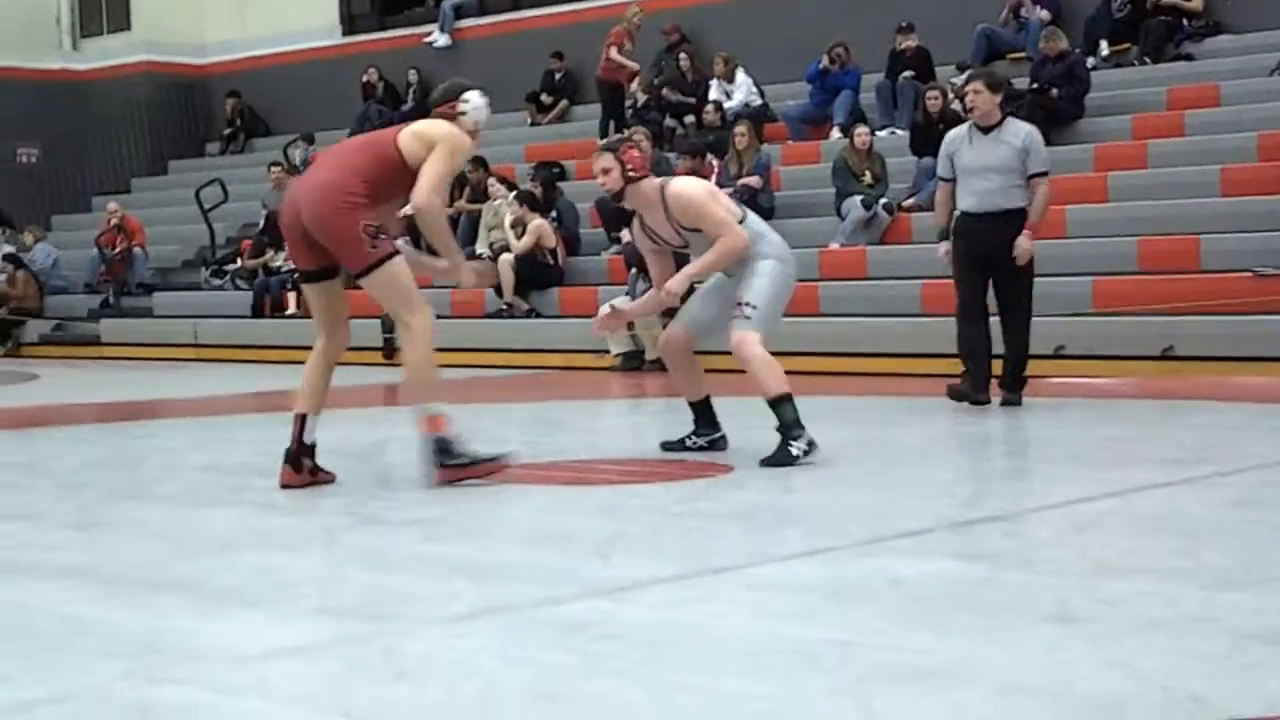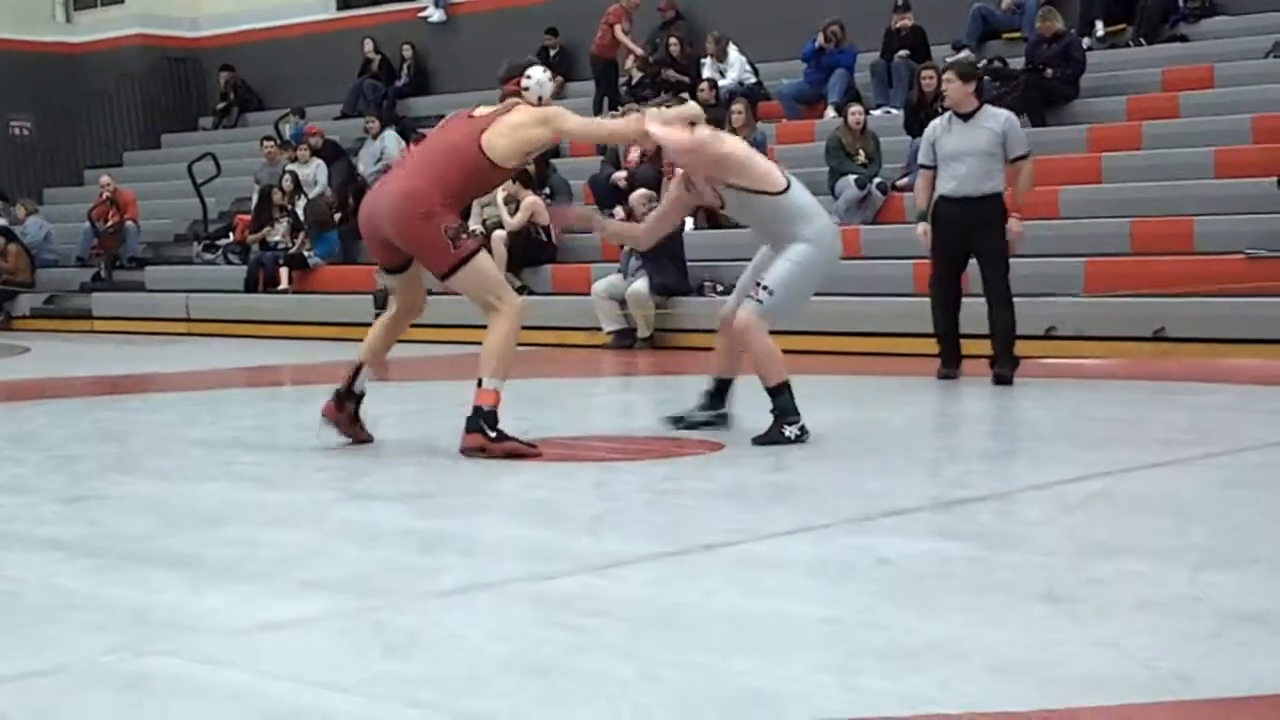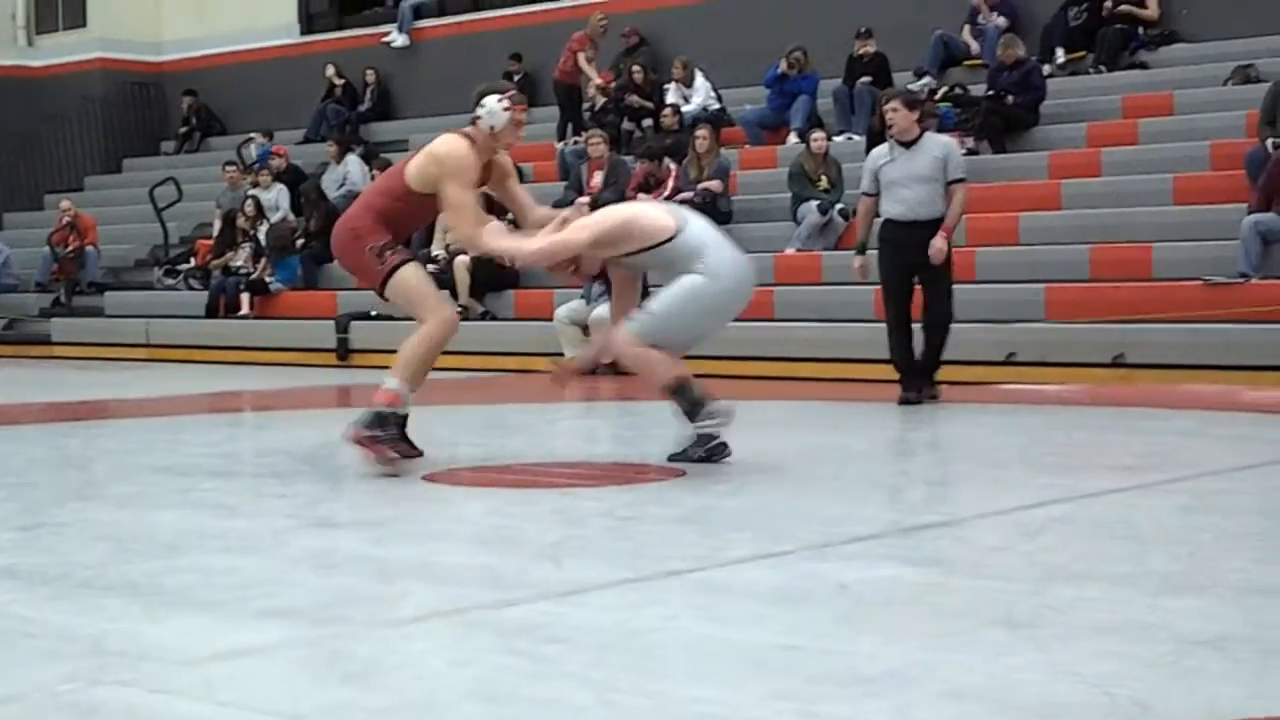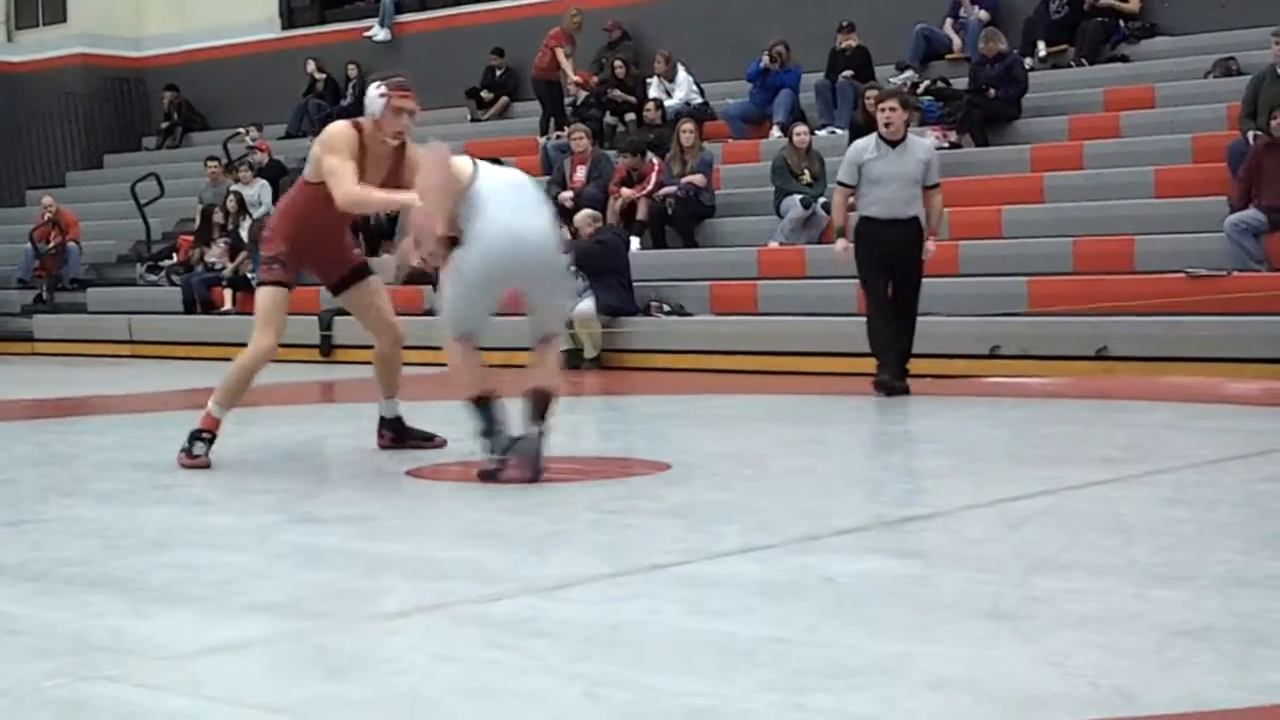
dt=0.5s
person 1, frame 1
left shoulder: (406, 137)
right shoulder: (455, 139)
right elbow: (424, 203)
left wrist: (438, 267)
right wrist: (458, 263)
left hip: (298, 201)
right hip: (337, 202)
left knee: (332, 337)
right knee: (416, 319)
left ankle: (299, 459)
right ankle: (444, 452)
person 1, frame 2
left shoulder: (469, 116)
right shoulder: (541, 119)
right elbow: (624, 130)
left hip: (376, 206)
right hip: (420, 210)
left knee: (408, 303)
right knee: (506, 306)
left ankle: (346, 402)
right ankle: (483, 424)
person 1, frame 3
left shoulder: (495, 162)
right shoulder: (456, 154)
left elbow: (530, 216)
right elbow: (466, 235)
left hip: (369, 235)
right hip: (362, 234)
left knee: (432, 321)
right knee: (441, 317)
left ankle: (391, 425)
right ankle: (376, 422)
person 1, frame 4
left shoulder: (409, 157)
right shoulder: (340, 136)
right elbow: (347, 198)
right wrist: (406, 199)
left hip: (332, 242)
right hip: (285, 238)
left knee: (390, 331)
right knee: (265, 345)
left ankle: (392, 425)
right ankle: (203, 432)
person 2, frame 1
left shoulder: (1025, 135)
right shoulder: (953, 139)
left elbow: (1041, 188)
right elbow: (945, 191)
left wrist: (1029, 233)
right wrist: (943, 236)
left hip: (1011, 228)
right hip: (969, 230)
left knee: (1015, 312)
right knee: (969, 309)
left ankle: (1012, 385)
right ankle: (976, 383)
person 2, frame 2
left shoulder: (1004, 121)
right shoulder: (935, 129)
left elbow: (1022, 170)
right elbow: (925, 177)
left wrist: (1017, 215)
right wrist: (922, 218)
left hip: (989, 212)
right hip: (947, 213)
left knee: (998, 287)
right knee: (943, 290)
left ankle: (1003, 361)
right ankle: (950, 358)
person 2, frame 3
left shoulder: (944, 147)
right shoulder: (877, 156)
left elbow: (959, 194)
right elbow: (866, 205)
left wrist: (943, 235)
right wrist: (860, 250)
left hip: (932, 236)
right hip: (893, 237)
left knee: (939, 311)
right knee: (897, 314)
left ankle: (927, 374)
right ankle: (910, 383)
person 2, frame 4
left shoulder: (925, 150)
right shoulder: (859, 150)
left elbow: (933, 196)
right elbow: (841, 195)
left wrist: (931, 236)
right wrist: (842, 234)
left hip: (909, 232)
right hip: (871, 231)
left knee: (906, 305)
right knee: (877, 303)
left ankle: (898, 371)
right ankle: (885, 369)
person 3, frame 1
left shoulder: (681, 192)
right shoulder: (641, 229)
left elbow: (736, 239)
right elbow: (664, 292)
left wrist: (686, 275)
right wrist: (626, 313)
left hip: (766, 259)
right hip: (731, 271)
left knee: (743, 341)
right knee: (671, 343)
left ankle: (795, 436)
right ankle: (708, 430)
person 3, frame 2
left shoulder: (711, 145)
right shoulder: (686, 184)
left elbow: (680, 144)
right elbow: (642, 237)
left wrist: (651, 125)
right wrist: (592, 222)
left hip: (811, 240)
right hip: (783, 241)
left knee: (747, 324)
right knee: (730, 321)
left ankle: (789, 420)
right ankle: (713, 405)
person 3, frame 3
left shoulder: (594, 229)
right shoulder: (610, 248)
left elbow: (533, 252)
right elbow: (622, 318)
left wrist: (489, 240)
right wrist: (585, 359)
left hip: (718, 274)
right hip: (729, 272)
left knee: (628, 344)
right knee: (653, 352)
left ankle: (703, 408)
right ankle: (708, 438)
person 3, frame 4
left shoulder: (455, 169)
right shoulder: (520, 178)
left elbow: (434, 157)
left wrist: (427, 225)
left hip: (493, 243)
right hip: (545, 246)
left knee: (459, 341)
right knee: (547, 340)
left ankle: (497, 437)
right ankle: (534, 431)
